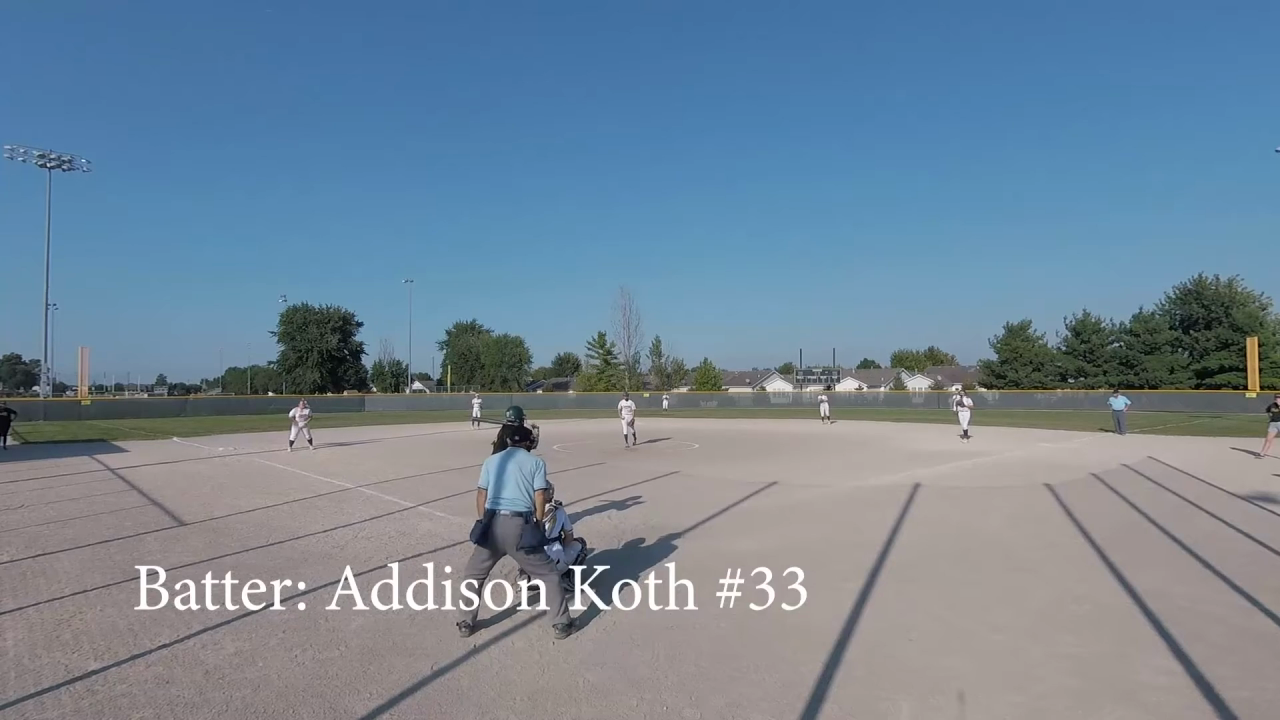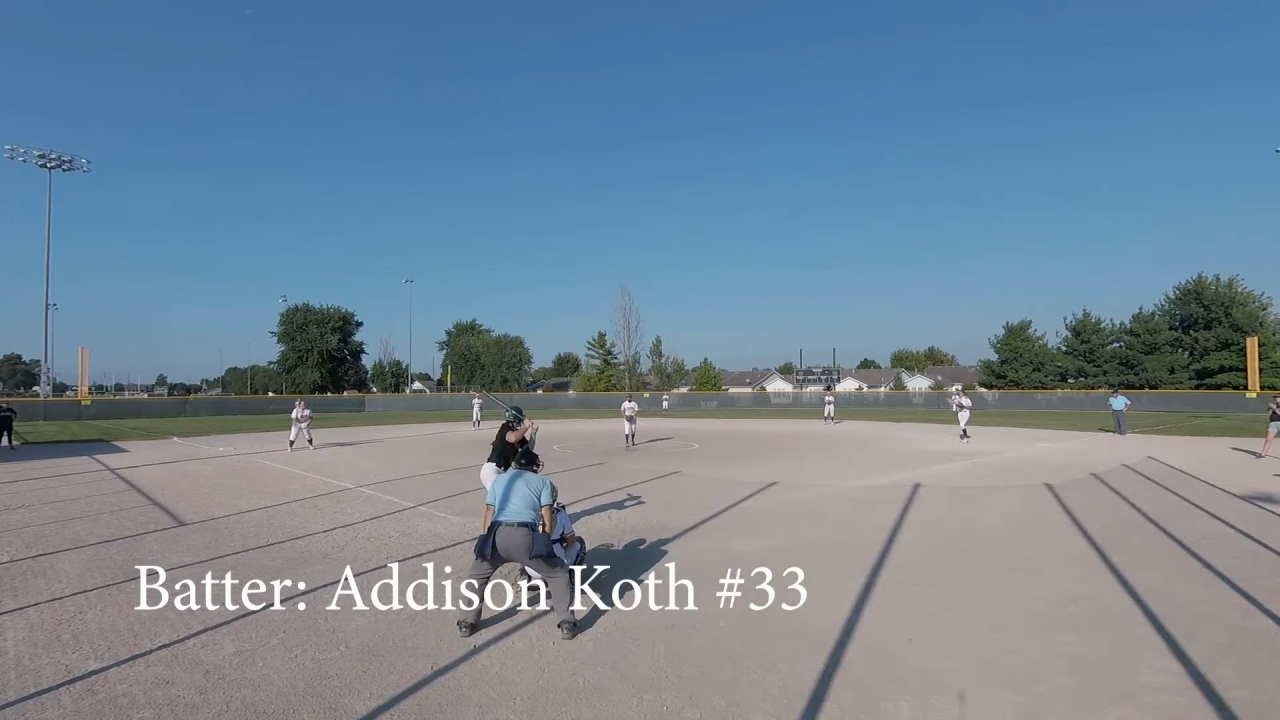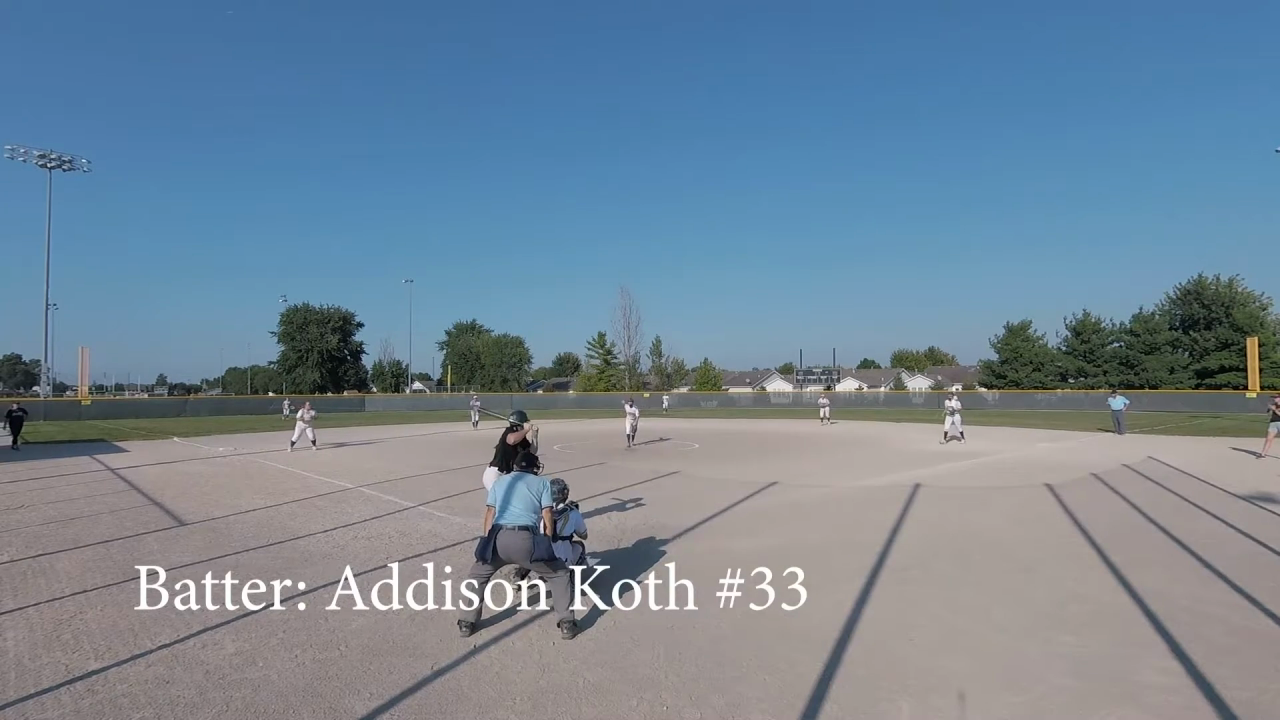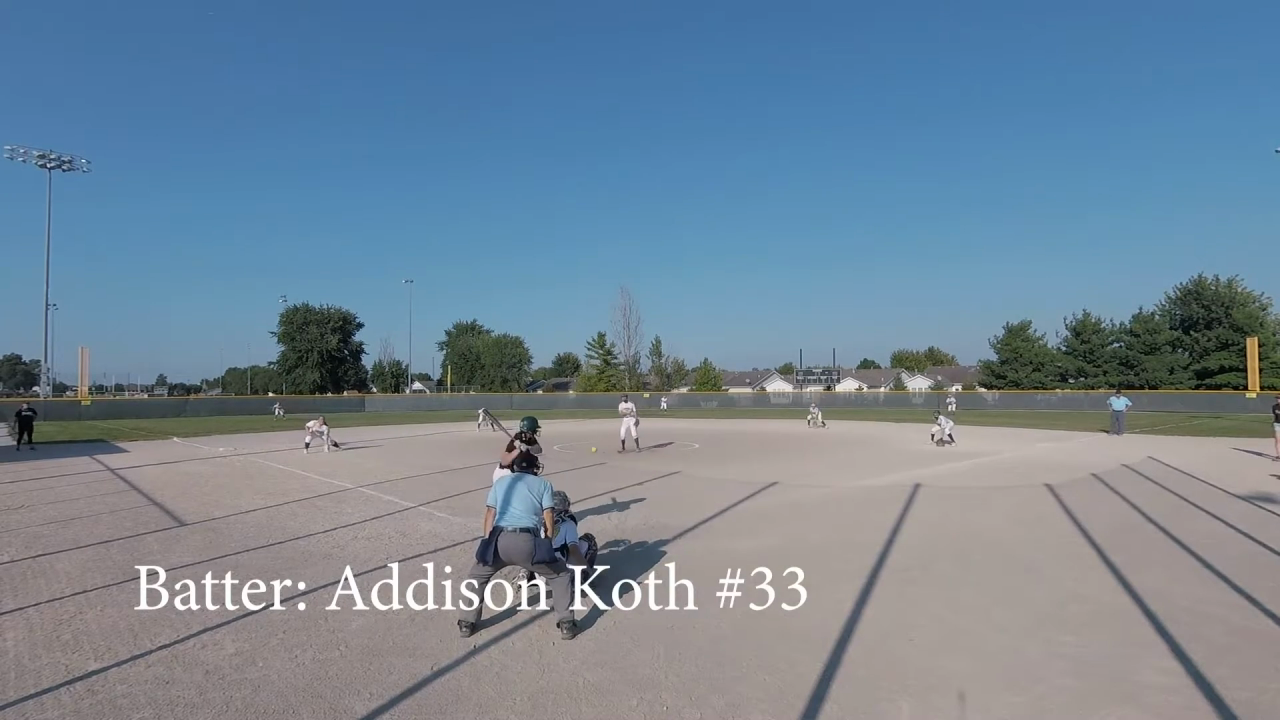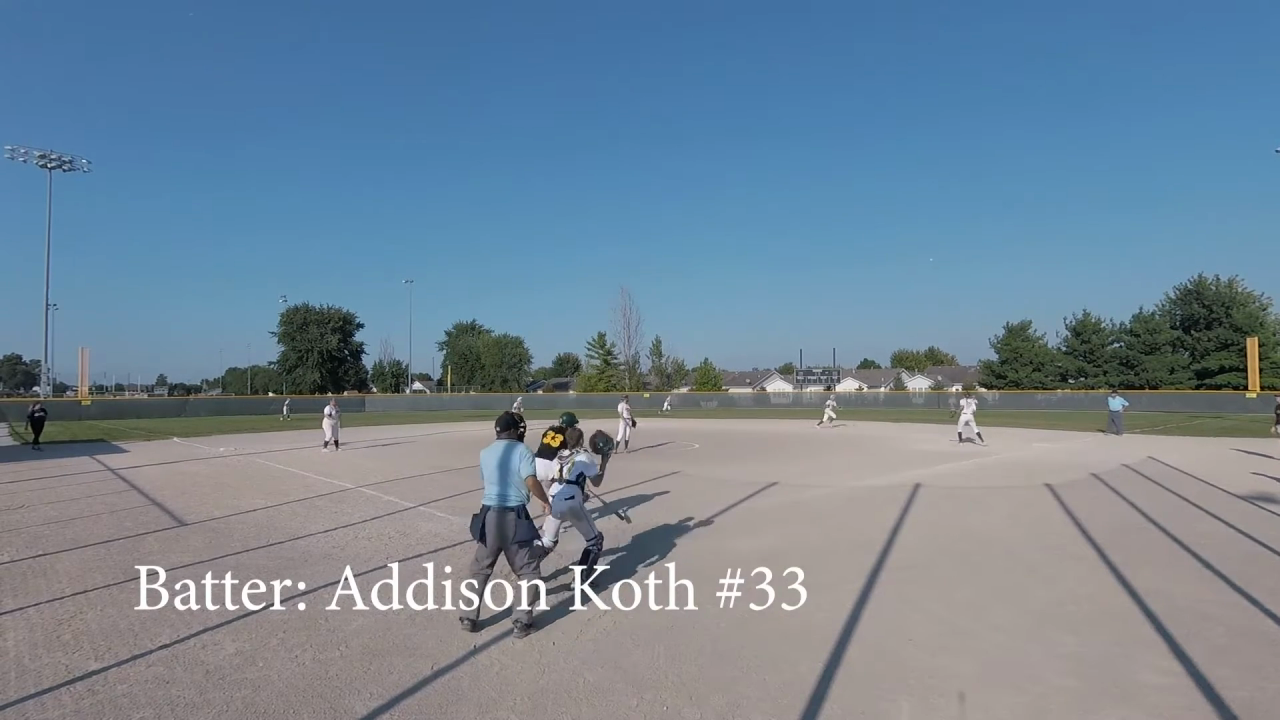
dt=1s
person 1, frame 1
left shoulder: (491, 460)
right shoulder: (536, 462)
left elbow: (481, 494)
right elbow: (540, 497)
left wrist: (483, 523)
right wrist: (538, 525)
left hip: (493, 523)
right hip: (520, 525)
left knee: (474, 573)
right knee: (548, 574)
left ankle: (466, 622)
right ankle: (561, 624)
person 1, frame 2
left shoulder: (500, 479)
right shoulder: (541, 481)
left elbow: (489, 511)
right elbow: (547, 513)
left wrist: (486, 540)
right wrist: (545, 542)
left hip: (498, 535)
right hip: (525, 536)
left knee: (476, 576)
right knee: (559, 573)
left ankle: (467, 623)
right ankle: (567, 624)
person 1, frame 3
left shoulder: (500, 481)
right shoulder: (542, 483)
left elbow: (490, 513)
right elbow: (547, 515)
left wrist: (487, 543)
right wrist: (547, 545)
left hip: (498, 538)
right hip: (526, 539)
left knee: (477, 576)
right knee: (560, 574)
left ankle: (467, 623)
right ankle: (567, 623)
person 1, frame 4
left shoulder: (500, 482)
right shoulder: (543, 484)
left elbow: (490, 514)
right elbow: (548, 517)
left wrist: (487, 544)
left hip: (500, 540)
right hip: (527, 541)
left knee: (477, 576)
right knee: (561, 575)
left ankle: (467, 623)
right ankle: (566, 623)
person 1, frame 5
left shoulder: (485, 453)
right shoulder: (522, 450)
right elbow: (531, 482)
right wrist: (545, 501)
left hip: (488, 516)
right hip: (515, 517)
left knee: (480, 567)
right knee: (527, 570)
left ankle: (470, 617)
right ankle: (521, 622)
